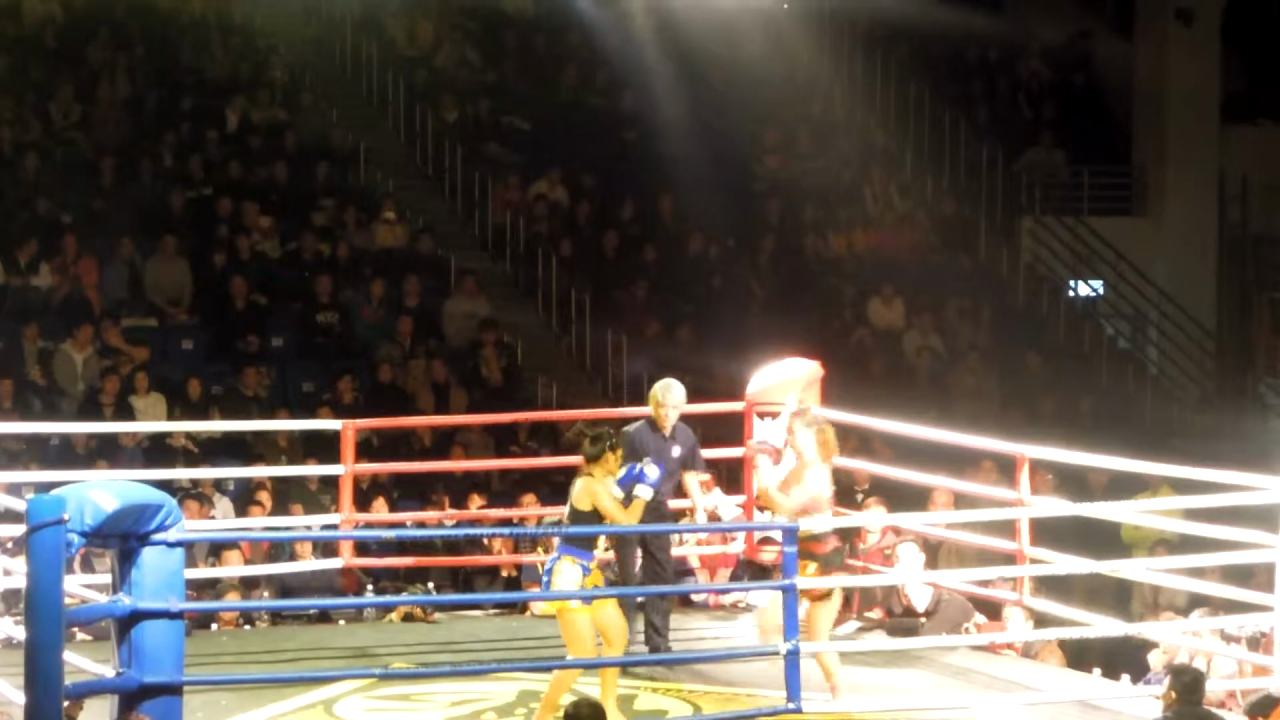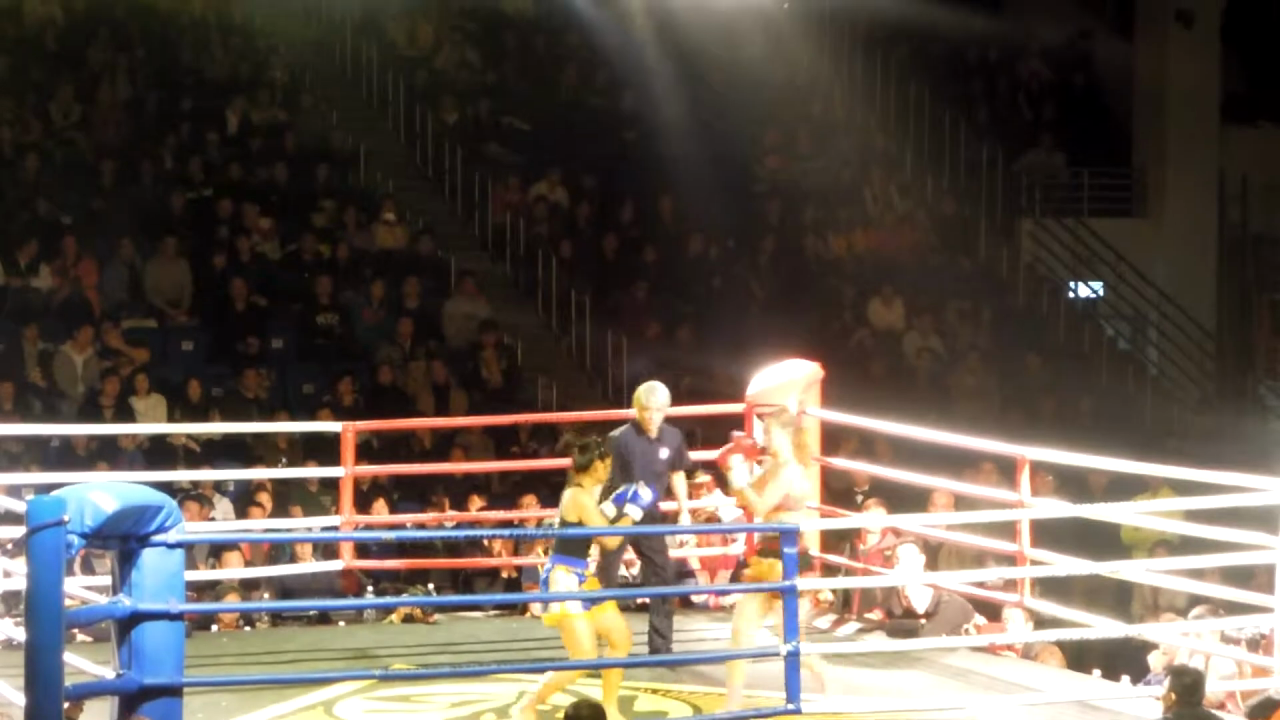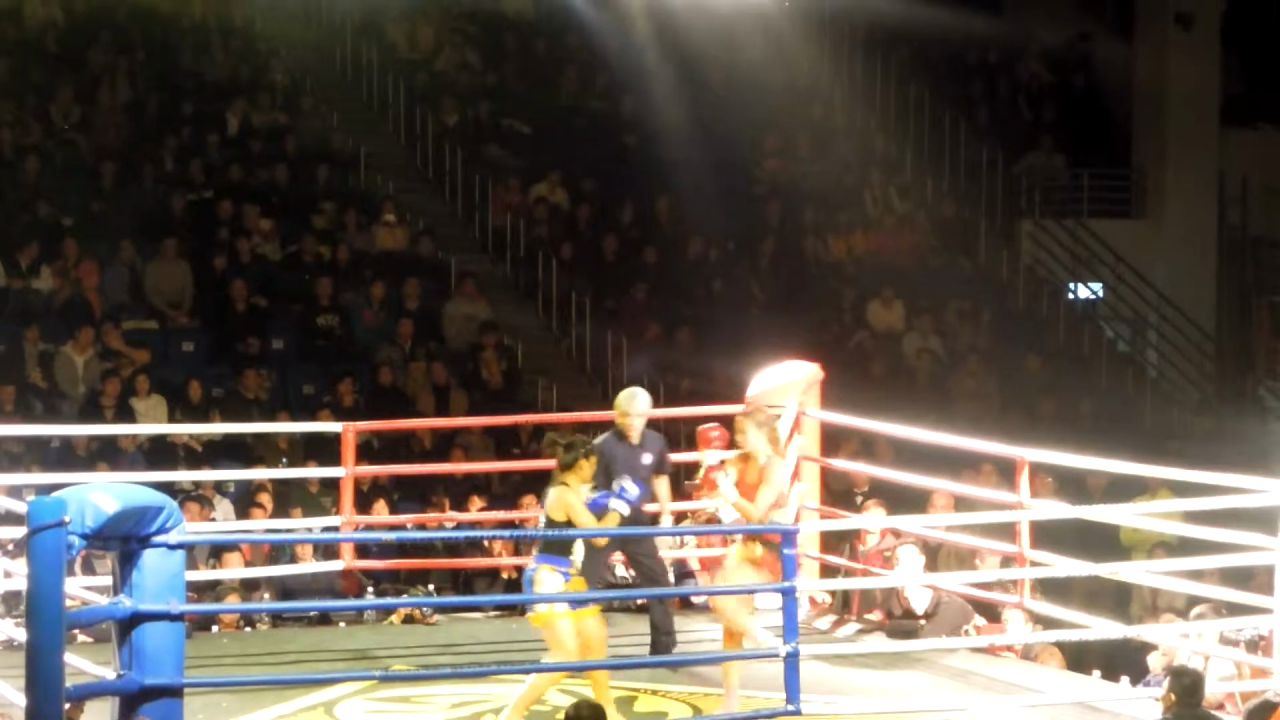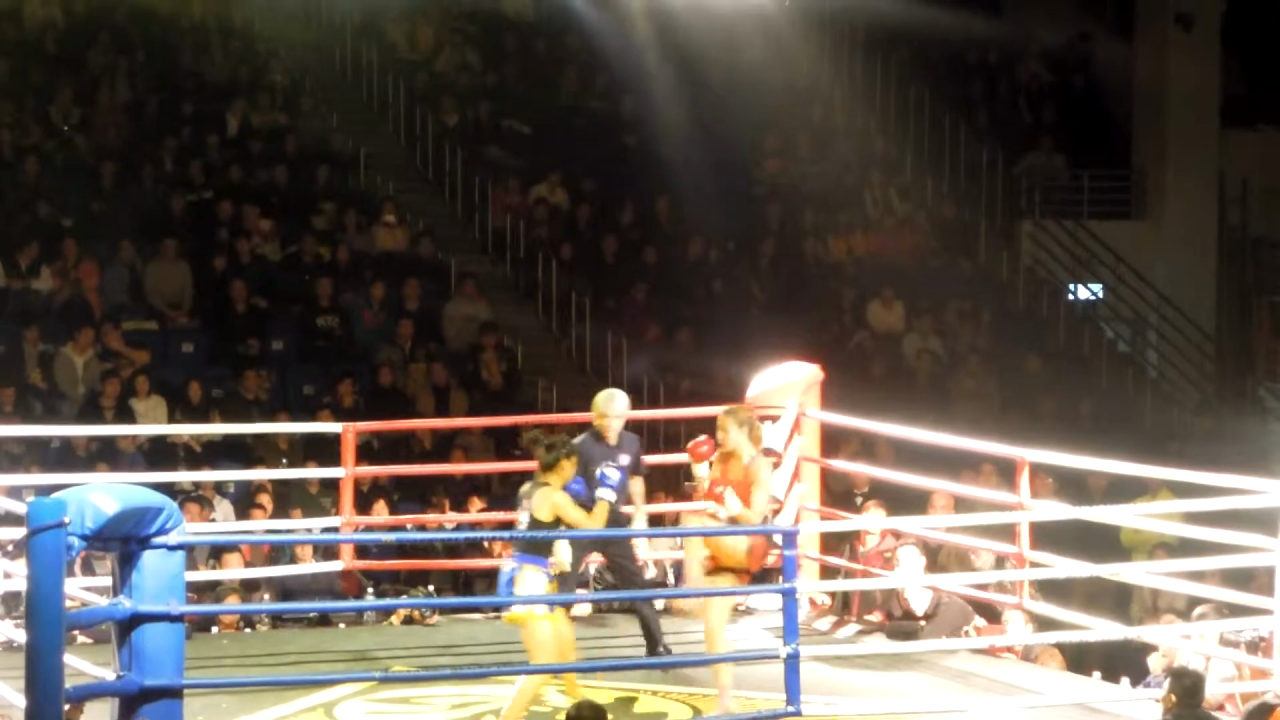
dt=0.1s
person 1, frame 1
left shoulder: (815, 471)
right shoulder: (796, 465)
left elbow: (785, 508)
right elbow: (770, 500)
left wrist: (765, 478)
right wrist: (767, 472)
left hip: (823, 559)
right hip: (801, 557)
left knee: (817, 640)
right knee: (768, 621)
left ankle: (839, 697)
person 1, frame 2
left shoulder: (790, 471)
right shoulder: (771, 465)
left elbow: (759, 508)
right elbow: (747, 494)
left wrist: (739, 481)
right wrist: (744, 465)
right hip: (766, 554)
right knee: (740, 631)
left ankle: (823, 684)
right ankle: (732, 704)
person 1, frame 3
left shoulder: (776, 467)
right shoulder: (740, 462)
left elbow: (756, 513)
right elbow: (714, 492)
left wrist: (731, 495)
right wrist: (709, 463)
left hip: (769, 549)
right hip: (747, 547)
left knee: (723, 601)
right knee: (731, 629)
left ankle: (757, 638)
right ankle: (730, 703)
person 1, frame 4
left shoulder: (760, 466)
right shoulder: (724, 460)
left elbow: (756, 517)
right elbow: (709, 495)
left wrist: (738, 509)
right wrist: (701, 474)
left hip: (749, 545)
right hip: (724, 550)
left knee: (693, 520)
right knee: (713, 628)
left ankle: (692, 585)
right ankle: (725, 703)
person 2, frame 1
left shoulder: (587, 482)
right shoulder: (591, 485)
right elbow: (625, 523)
left wrist: (621, 486)
right wrist: (644, 489)
left hip: (583, 569)
right hip: (569, 571)
left knee: (617, 633)
right knee: (583, 654)
person 2, frame 2
left shoulder: (579, 492)
right shoulder: (579, 497)
right elbow: (610, 540)
left wrist: (614, 505)
right wrist: (635, 509)
left hip: (580, 578)
right hip: (565, 579)
left knee: (621, 637)
right knee: (584, 659)
person 2, frame 3
left shoulder: (561, 490)
right shoulder: (566, 495)
right elbow: (599, 537)
left wrist: (595, 506)
right wrist: (621, 504)
left hip: (564, 576)
right hip: (550, 578)
left knee: (596, 640)
right knee: (566, 658)
person 2, frame 4
left shoulder: (531, 488)
right shoulder: (553, 497)
right elbow: (590, 526)
right wrist: (606, 492)
left hip: (520, 575)
right hip: (528, 578)
left knee: (564, 644)
right knee: (545, 662)
person 3, frame 1
left shoulder: (685, 436)
right shoulder: (634, 434)
left elbow: (690, 475)
left wrist: (700, 511)
left hip: (658, 511)
left knee: (663, 578)
right knee: (628, 579)
left ankle: (658, 646)
person 3, frame 2
left shoulder: (673, 437)
right shoulder: (621, 439)
left elbow: (677, 474)
left wrist: (684, 511)
left hip: (649, 515)
left knee: (663, 580)
right knee: (605, 581)
left ankle: (660, 648)
person 3, frame 3
left shoulder: (656, 442)
right shoulder: (603, 446)
left elbow: (660, 477)
left wrist: (666, 514)
left hip: (635, 521)
left knee: (658, 582)
right knee: (587, 585)
left ankle: (663, 649)
person 3, frame 4
left shoulder: (632, 444)
right shoulder: (581, 447)
right elbow: (565, 491)
left wrist: (640, 515)
left hip: (612, 520)
left knee: (636, 582)
right knee: (563, 588)
left ankle: (656, 647)
